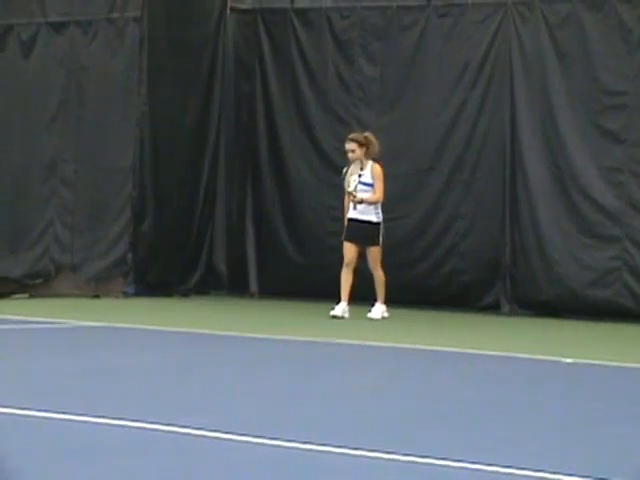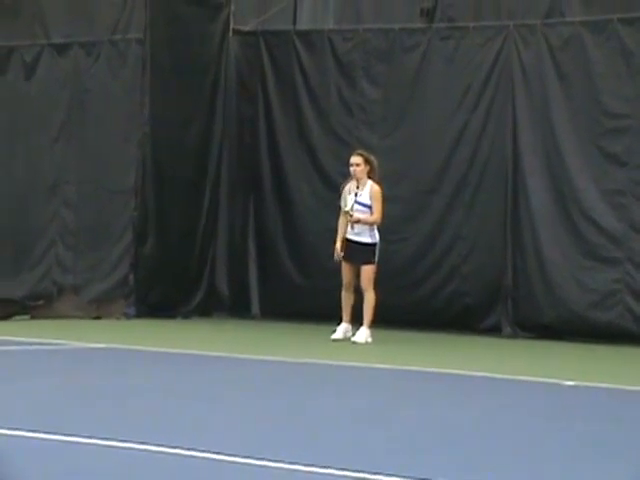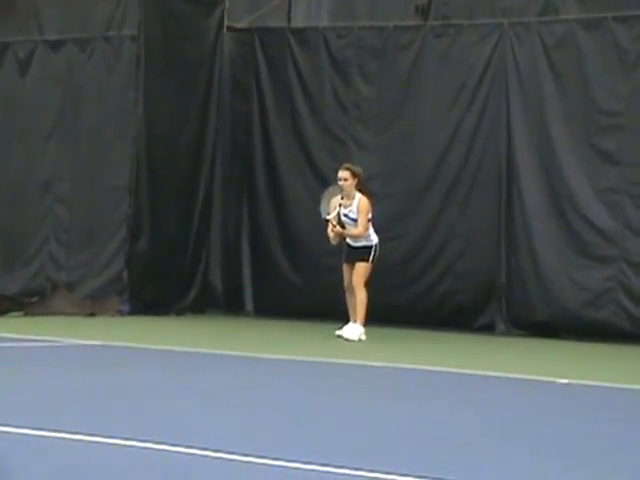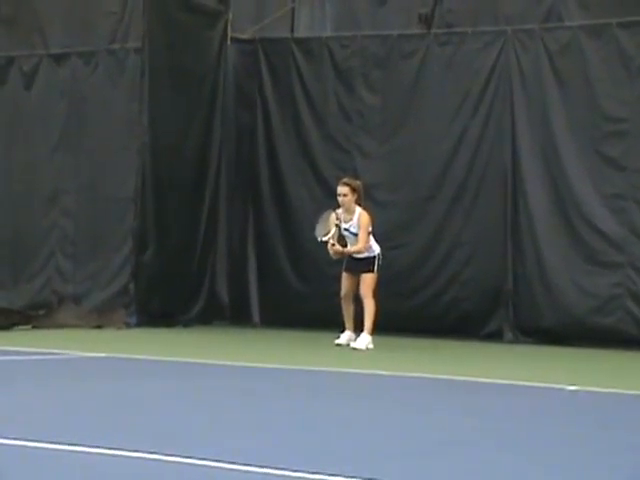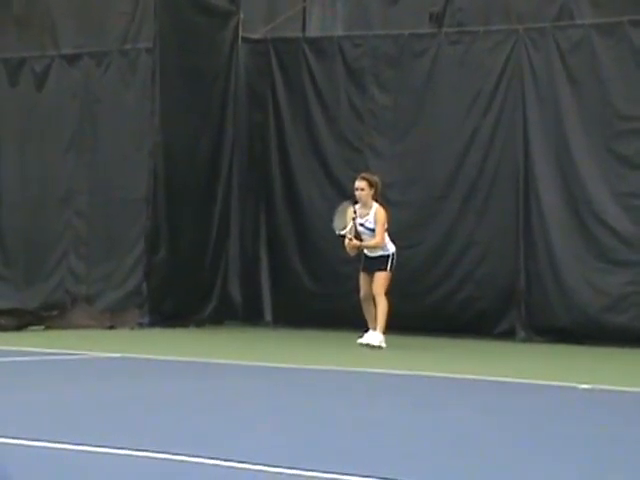
dt=1s
person 1, frame 1
left shoulder: (375, 169)
right shoulder: (348, 171)
left elbow: (379, 197)
left wrist: (361, 199)
right wrist: (346, 220)
left hip: (372, 222)
right hip: (353, 221)
left knee: (374, 266)
right knee: (347, 264)
left ankle: (380, 305)
right ankle: (343, 305)
person 1, frame 2
left shoulder: (374, 189)
right shoulder: (346, 189)
left elbow: (377, 218)
right elbow: (343, 217)
left wrist: (359, 218)
right wrist: (339, 241)
left hip: (368, 243)
right hip: (350, 241)
left knee: (366, 287)
right knee: (347, 285)
left ankle: (365, 330)
right ankle: (345, 325)
person 1, frame 3
left shoulder: (362, 202)
right shoulder: (336, 201)
left elbow: (361, 231)
right elbow: (332, 227)
left wrist: (342, 232)
right wrist: (333, 235)
left hip: (367, 246)
right hip: (350, 246)
left knee: (358, 283)
right knee: (348, 286)
left ankle: (359, 328)
right ankle: (352, 323)
person 1, frame 4
left shoulder: (363, 216)
right shoulder: (336, 215)
left elbow: (362, 247)
right elbow: (332, 241)
left wrist: (343, 251)
right wrist: (333, 249)
left hip: (370, 257)
right hip: (352, 257)
left knee: (366, 293)
right knee: (345, 295)
left ankle: (366, 336)
right ankle: (349, 332)
person 1, frame 5
left shoulder: (379, 212)
right shoulder: (353, 211)
left elbow: (379, 241)
right elbow: (350, 236)
left wrist: (359, 245)
right wrist: (350, 245)
left hip: (385, 255)
right hip: (368, 256)
left knee: (378, 291)
right knee: (364, 295)
left ankle: (379, 335)
right ankle: (372, 331)
